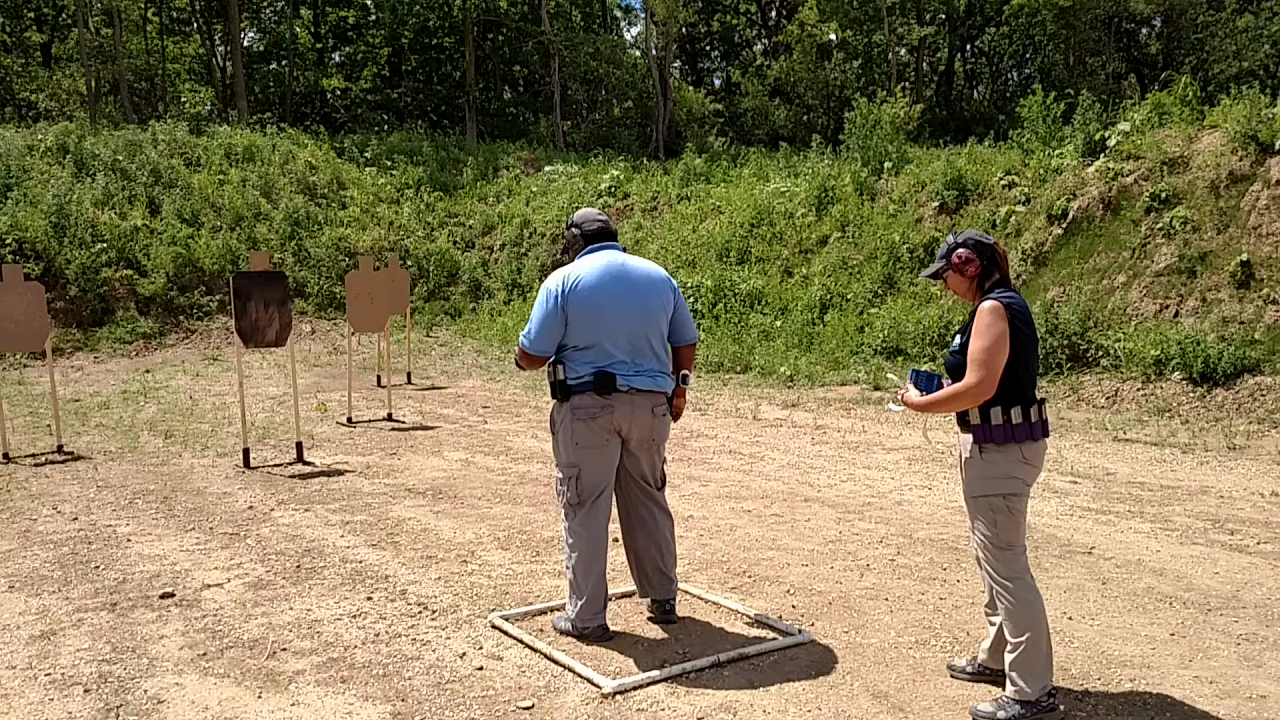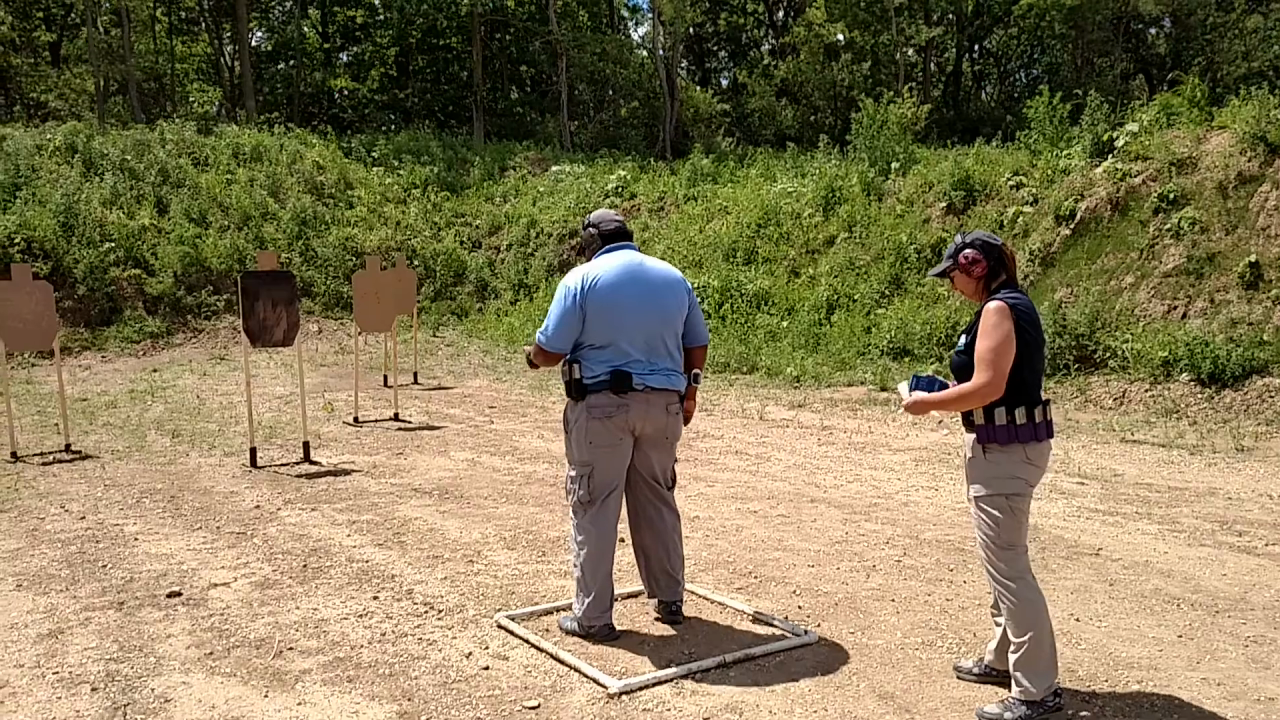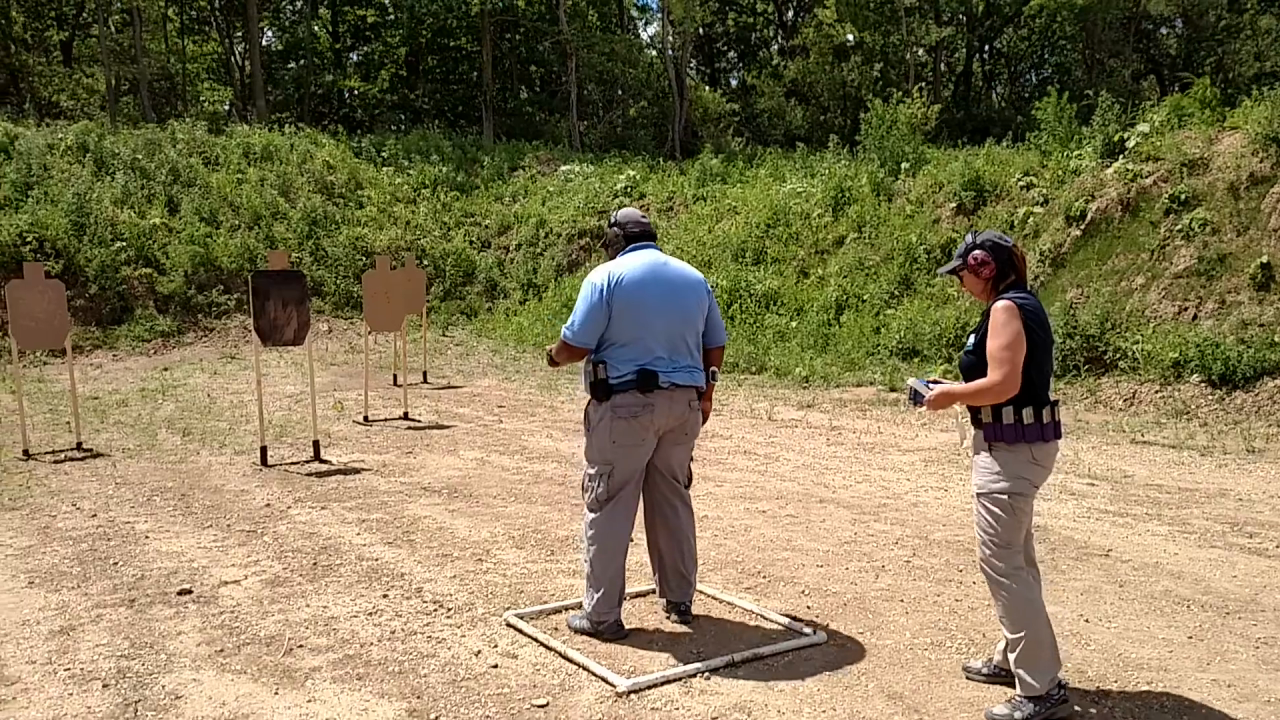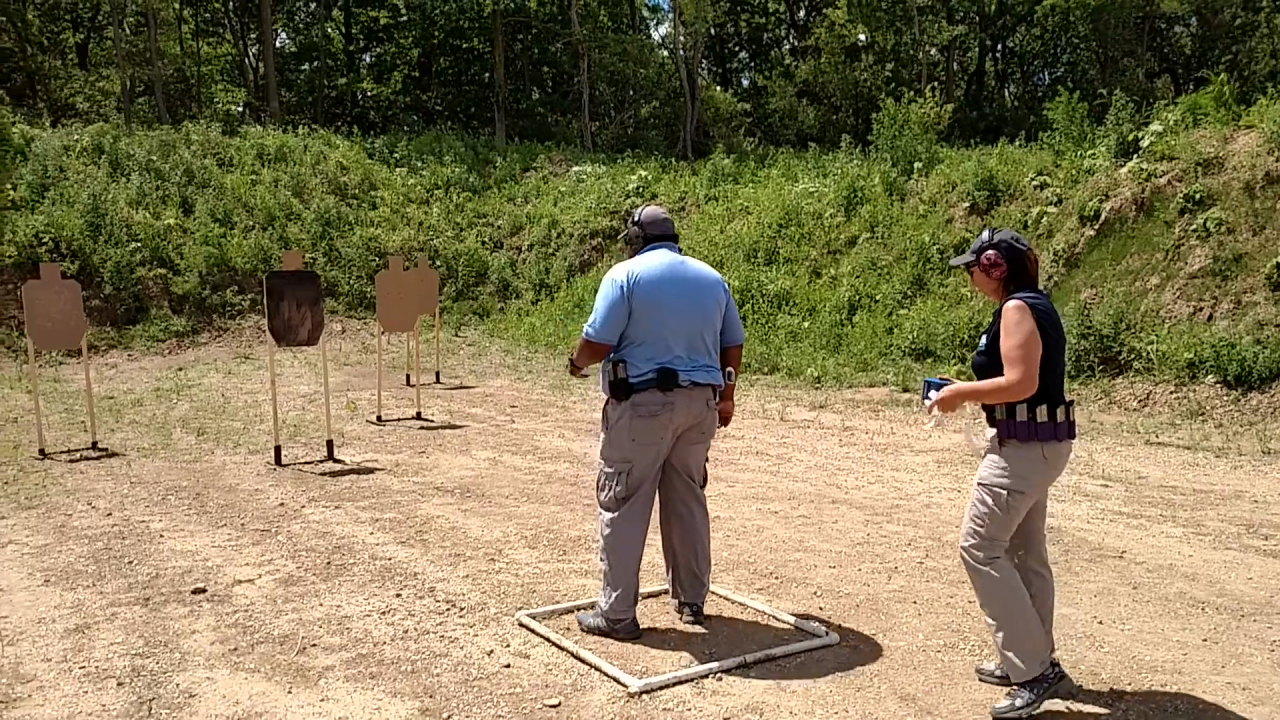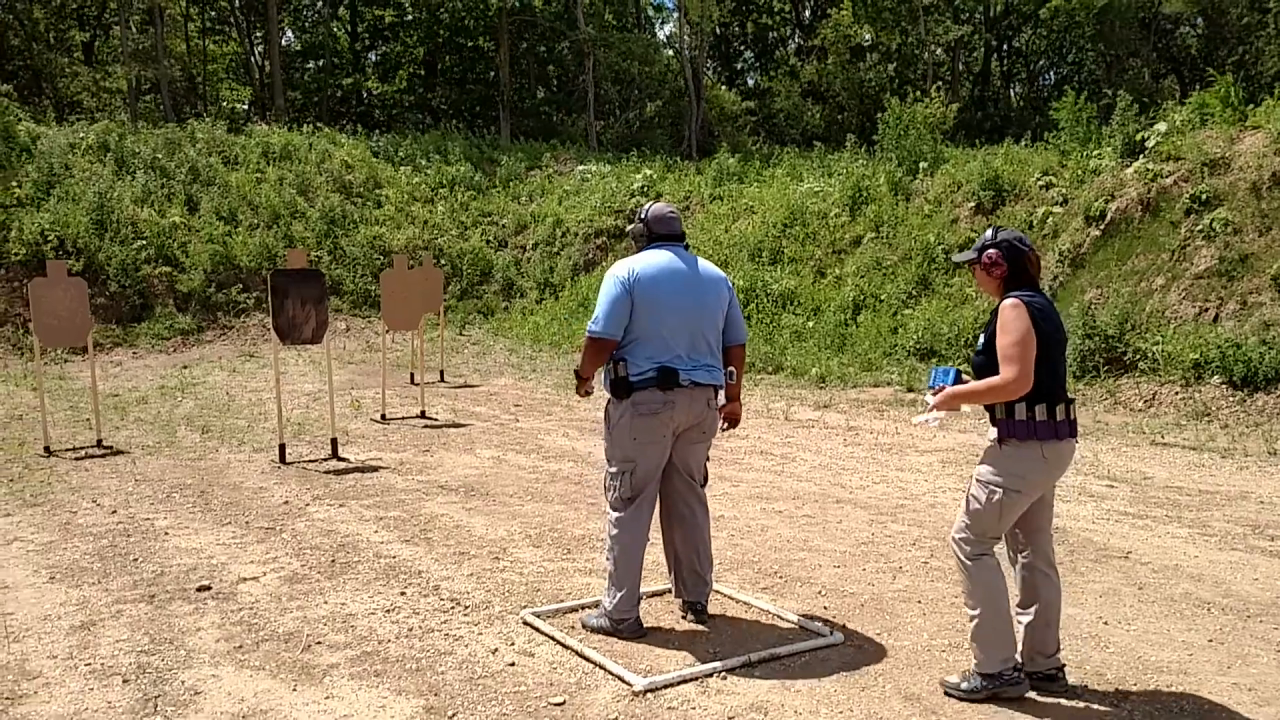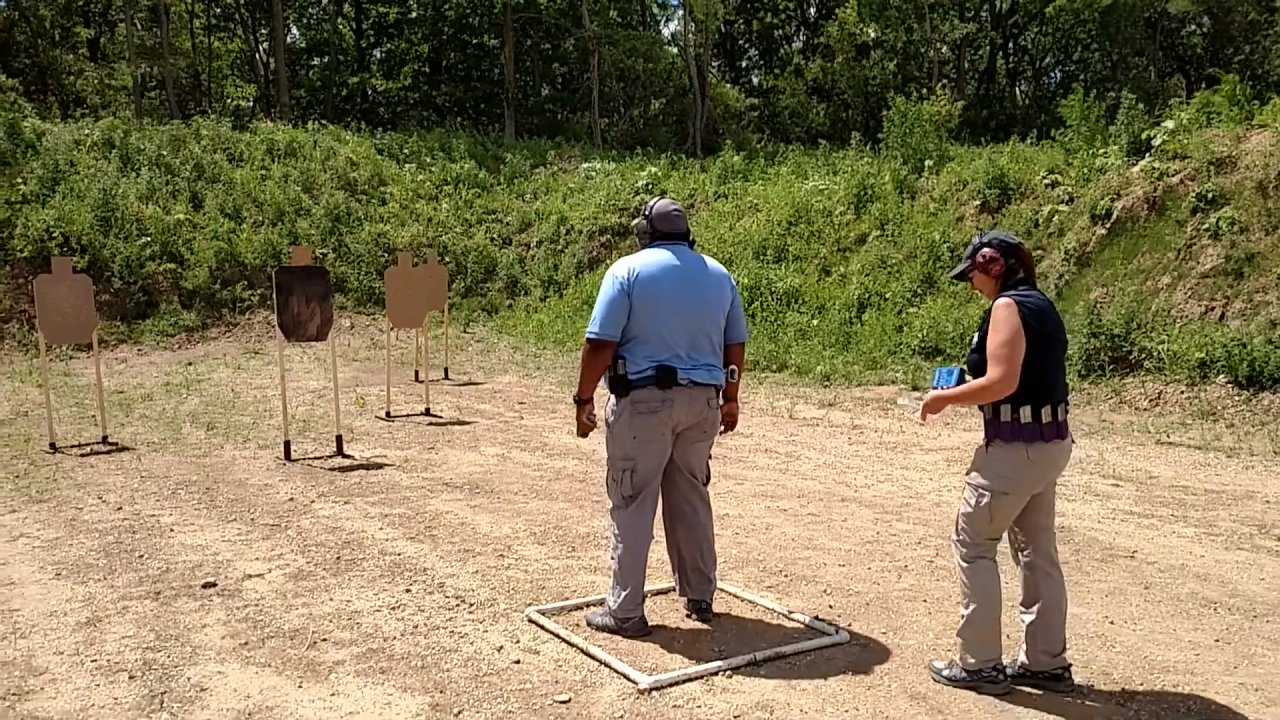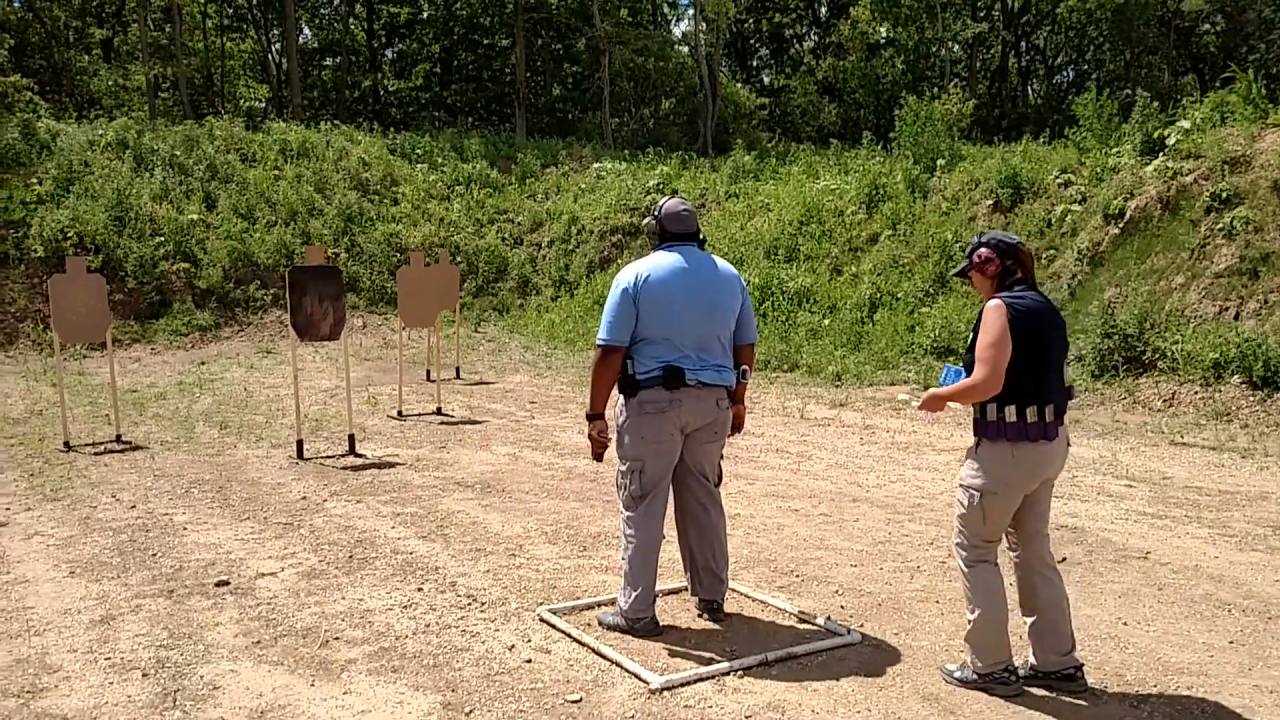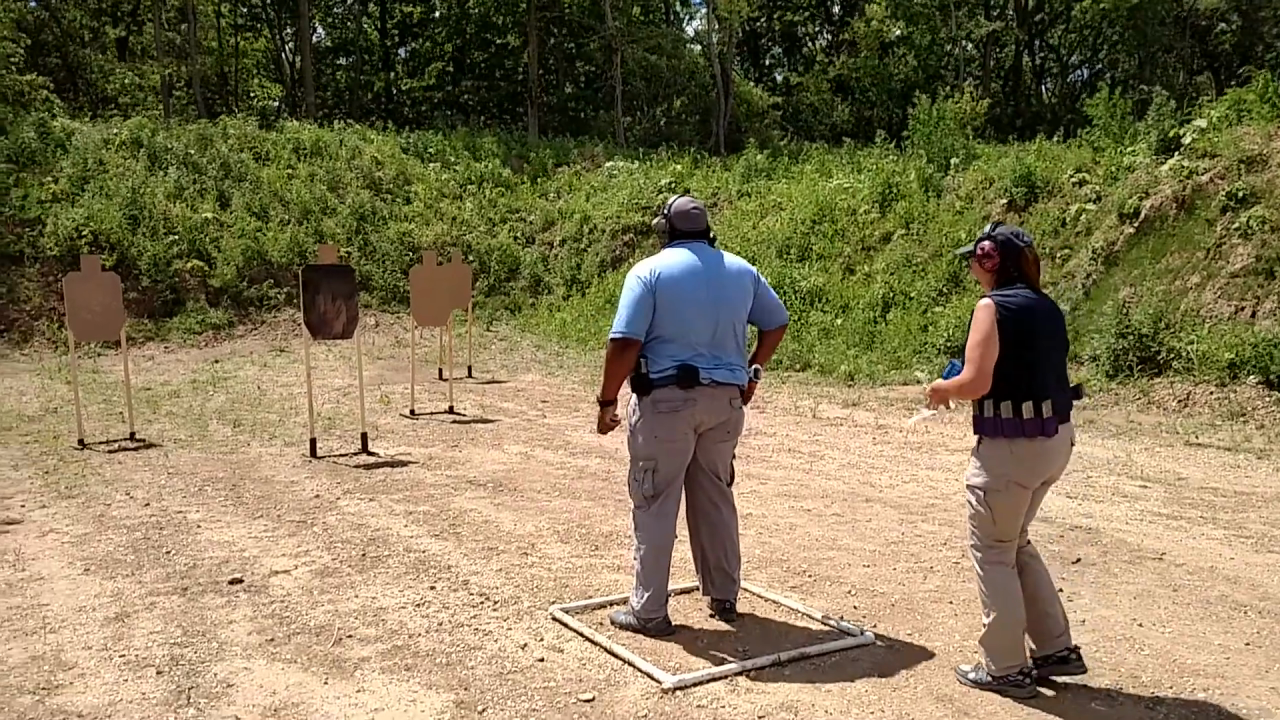
dt=0.2s
person 1, frame 1
left shoulder: (992, 308)
right shoulder: (1002, 305)
left elbow: (979, 388)
left wrist: (920, 403)
right wrist: (939, 390)
left hip: (1000, 449)
right hip: (995, 445)
left knee: (1005, 565)
right knee: (994, 558)
right ankle: (999, 658)
person 1, frame 2
left shoulder: (998, 309)
right shoulder: (1012, 306)
left elbow: (987, 388)
left wrist: (929, 403)
right wrist: (944, 394)
left hip: (1004, 448)
right hip: (1005, 445)
left knee: (1007, 566)
right knee: (1003, 559)
right ankle: (1005, 659)
person 1, frame 3
left shoulder: (1006, 308)
right shoulder: (1021, 306)
left elbow: (1003, 385)
left wrist: (949, 392)
right wrist: (957, 393)
left hip: (1011, 447)
right hip: (1017, 443)
left knee: (1000, 562)
right knee: (1013, 556)
right ankle: (1017, 662)
person 1, frame 4
left shoulder: (1017, 308)
right shoulder: (1033, 305)
left elbow: (1020, 383)
left wrist: (962, 392)
right wrist: (968, 391)
left hip: (1026, 446)
right hip: (1034, 443)
left knee: (980, 547)
right knee: (1025, 551)
left ankle: (1034, 670)
right ankle: (1033, 662)
person 1, frame 5
left shoulder: (1014, 307)
right shoulder: (1036, 305)
left elbow: (1015, 382)
left wrist: (958, 395)
right wrist: (971, 386)
left hip: (1024, 445)
right hip: (1045, 442)
left knee: (971, 542)
right knee: (1033, 551)
left ankle: (996, 668)
right ankle: (1041, 662)
person 1, frame 6
left shoulder: (1008, 306)
right shoulder: (1041, 305)
left elbow: (1001, 383)
left wrist: (945, 397)
right wrist: (966, 387)
left hip: (1016, 446)
right hip: (1048, 441)
left knee: (973, 546)
right knee: (1036, 551)
left ankle: (981, 664)
right ankle: (1046, 662)
person 1, frame 7
left shoulder: (1001, 308)
right shoulder: (1044, 308)
left elbow: (986, 384)
left wrist: (940, 395)
right wrist: (958, 393)
left hip: (1007, 446)
right hip: (1047, 441)
left knee: (976, 551)
right knee: (1033, 552)
left ankle: (992, 667)
right ankle: (1058, 663)
person 1, frame 8
left shoulder: (993, 306)
right shoulder: (1045, 306)
left elbow: (975, 383)
left wrist: (941, 389)
right wrist: (956, 388)
left hip: (1010, 443)
right hip: (1054, 437)
left knee: (992, 553)
right knee: (1015, 544)
left ankle: (1006, 669)
right ankle: (1055, 650)
person 2, frame 1
left shoulder: (564, 281)
right shoulder: (658, 276)
left elbow: (532, 354)
right elbow: (685, 344)
left wrist: (521, 360)
right wrist: (678, 390)
left hip: (587, 407)
right hip: (649, 404)
left knee: (585, 512)
right knee: (648, 502)
left ankle: (587, 617)
right ankle: (663, 598)
person 2, frame 2
left shoulder: (582, 279)
right shoulder: (674, 277)
left elbow: (549, 351)
right elbow: (697, 345)
left wrist: (533, 357)
right wrist: (688, 394)
left hip: (602, 406)
right hip: (662, 404)
left knee: (594, 510)
right knee: (657, 503)
left ankle: (592, 617)
right ankle: (669, 599)
person 2, frame 3
left shoulder: (607, 277)
right shoulder: (694, 277)
left elbow: (575, 346)
right elbow: (715, 346)
left wrist: (554, 355)
right wrist: (704, 395)
left hip: (625, 404)
right hip: (682, 402)
left knee: (606, 506)
right knee: (672, 501)
left ankle: (602, 613)
right ankle: (679, 600)
person 2, frame 4
left shoulder: (625, 274)
right shoulder: (711, 277)
left elbow: (597, 343)
right elbow: (733, 345)
left wrist: (576, 362)
right wrist: (725, 396)
left hip: (642, 403)
right hip: (699, 401)
left knee: (622, 505)
right knee: (687, 500)
left ankle: (617, 613)
right ankle: (691, 600)
person 2, frame 5
left shoulder: (627, 271)
right shoulder: (715, 277)
left elbow: (602, 340)
right elbow: (735, 345)
left wrist: (584, 374)
right wrist: (732, 397)
left hip: (643, 401)
right hip: (700, 400)
left knee: (629, 506)
right knee: (688, 499)
left ankle: (620, 612)
right ankle: (695, 599)
person 2, frame 6
left shoulder: (627, 270)
right shoulder: (718, 275)
left elbow: (600, 344)
right elbow: (735, 345)
left wrist: (584, 400)
right wrist: (730, 399)
left hip: (644, 400)
right hip: (702, 399)
left knee: (632, 505)
right knee: (691, 498)
left ankle: (625, 611)
right ankle: (700, 597)
person 2, frame 7
left shoulder: (636, 274)
right shoulder: (728, 275)
left elbow: (609, 352)
right elbow: (745, 346)
left wrist: (596, 415)
right wrist: (737, 400)
left hip: (653, 401)
right hip: (713, 401)
left knee: (642, 506)
right knee: (703, 499)
left ankle: (636, 611)
right ankle: (711, 597)
person 2, frame 8
left shoulder: (649, 271)
right shoulder: (740, 270)
left elbow: (625, 343)
right elbow: (776, 323)
left wrist: (607, 401)
right wrist: (752, 370)
left hip: (666, 400)
right hip: (725, 399)
left knee: (653, 505)
right knee: (716, 499)
left ankle: (648, 611)
right ankle: (724, 597)
